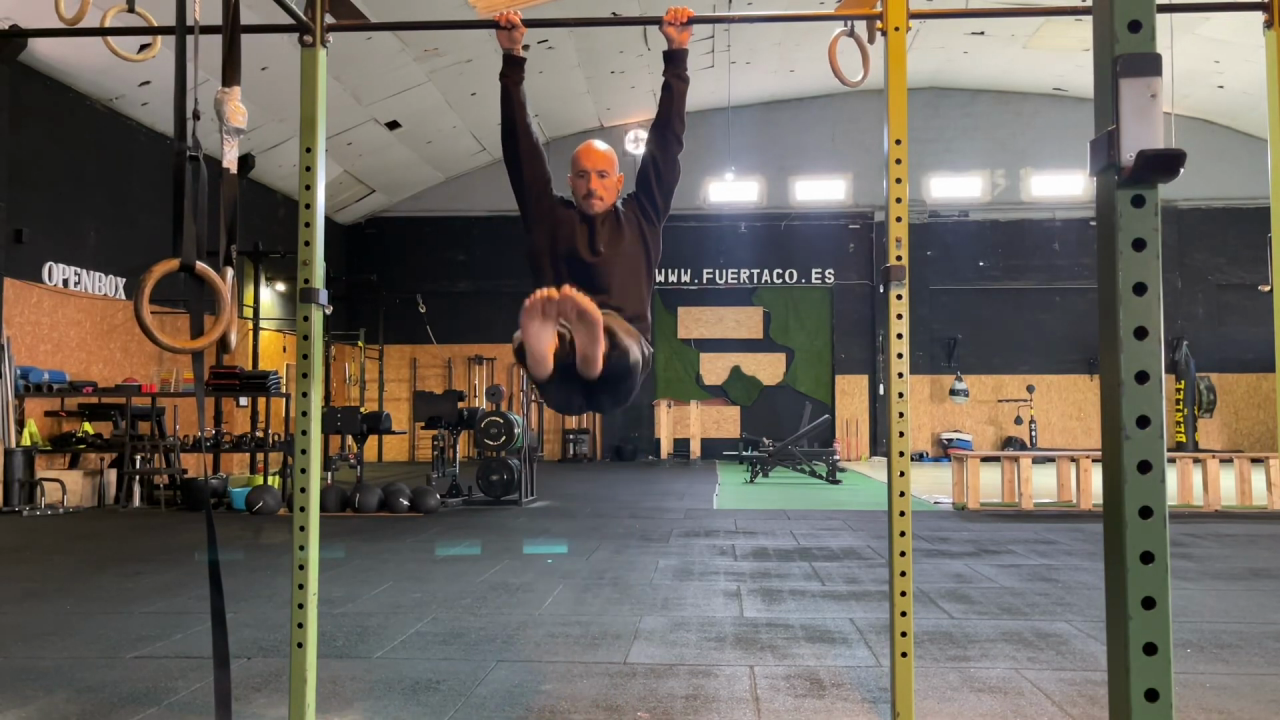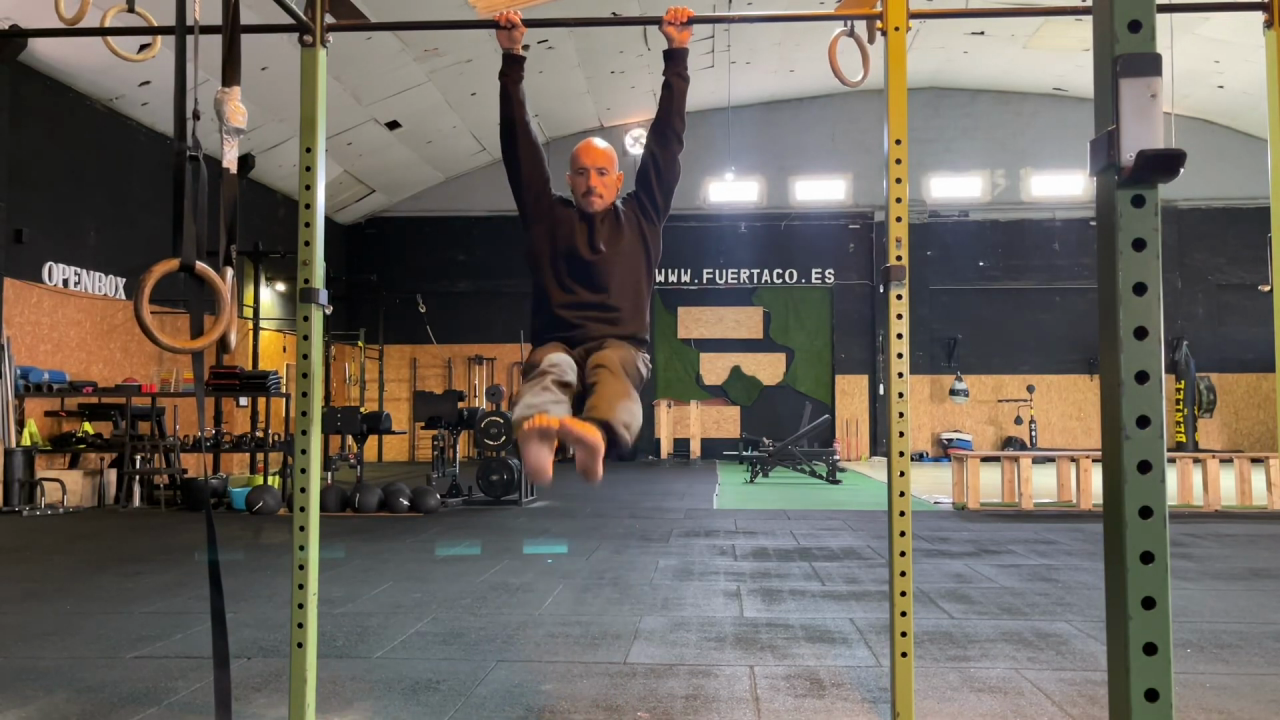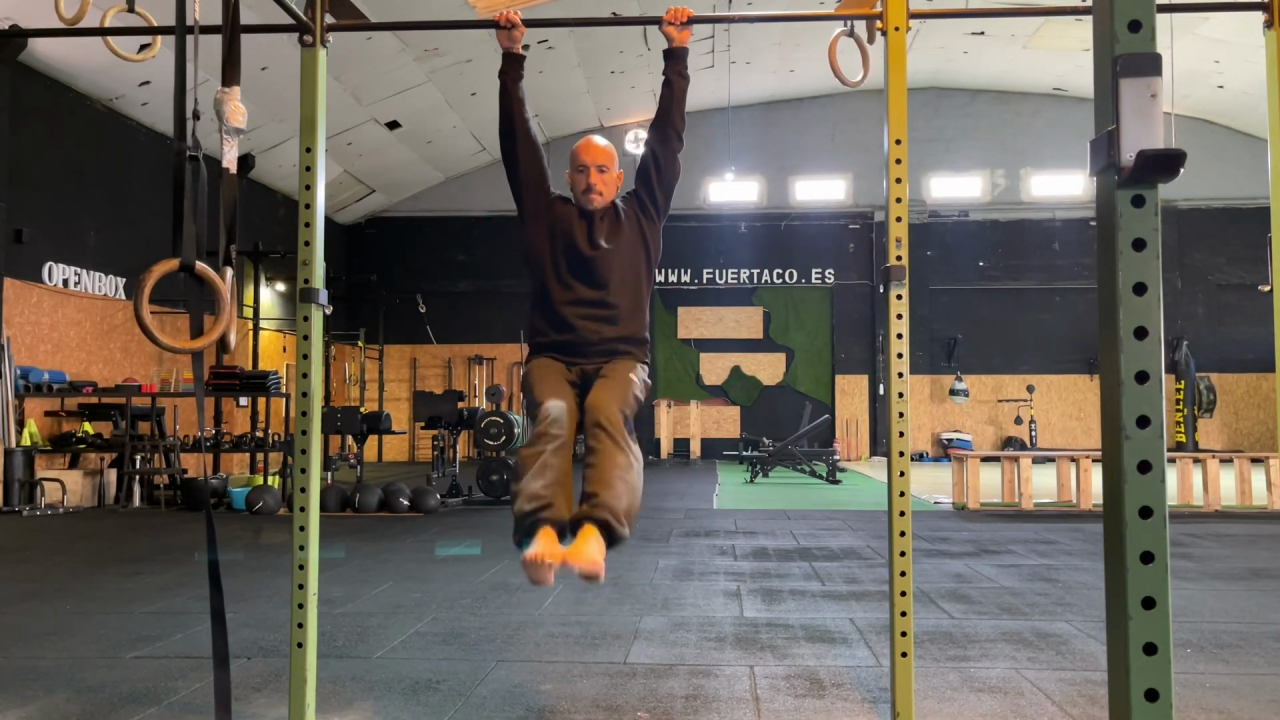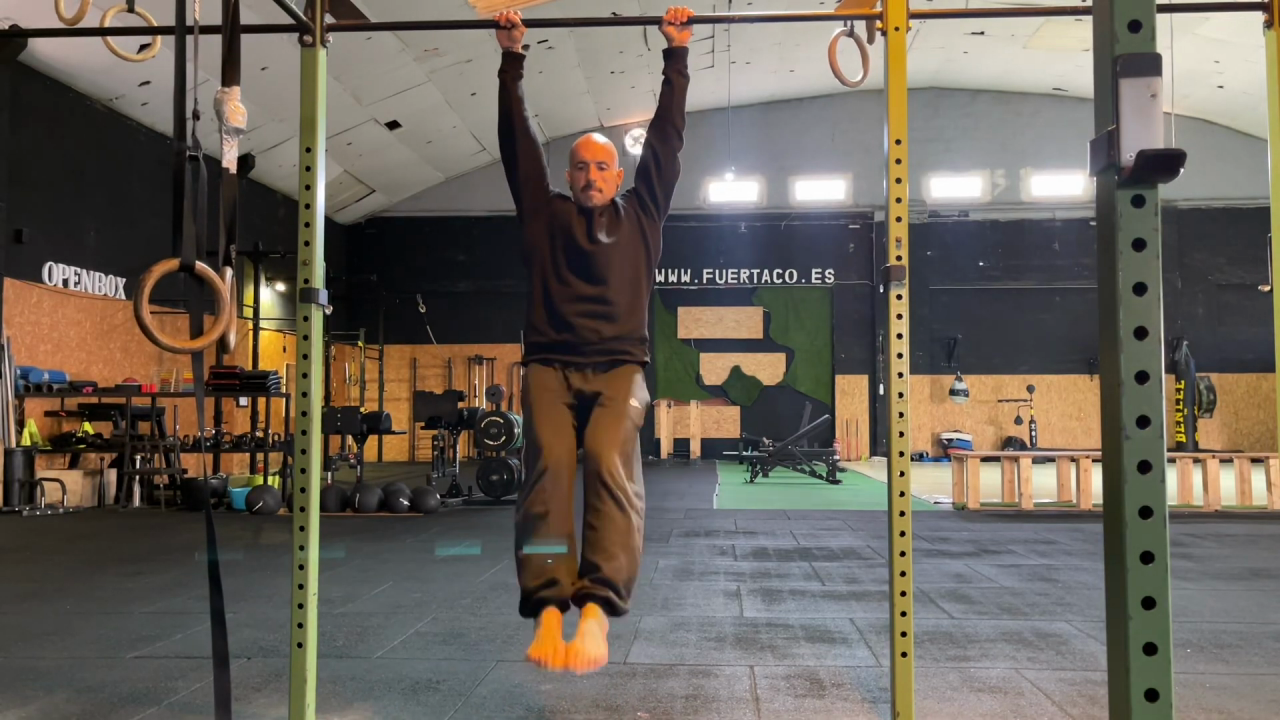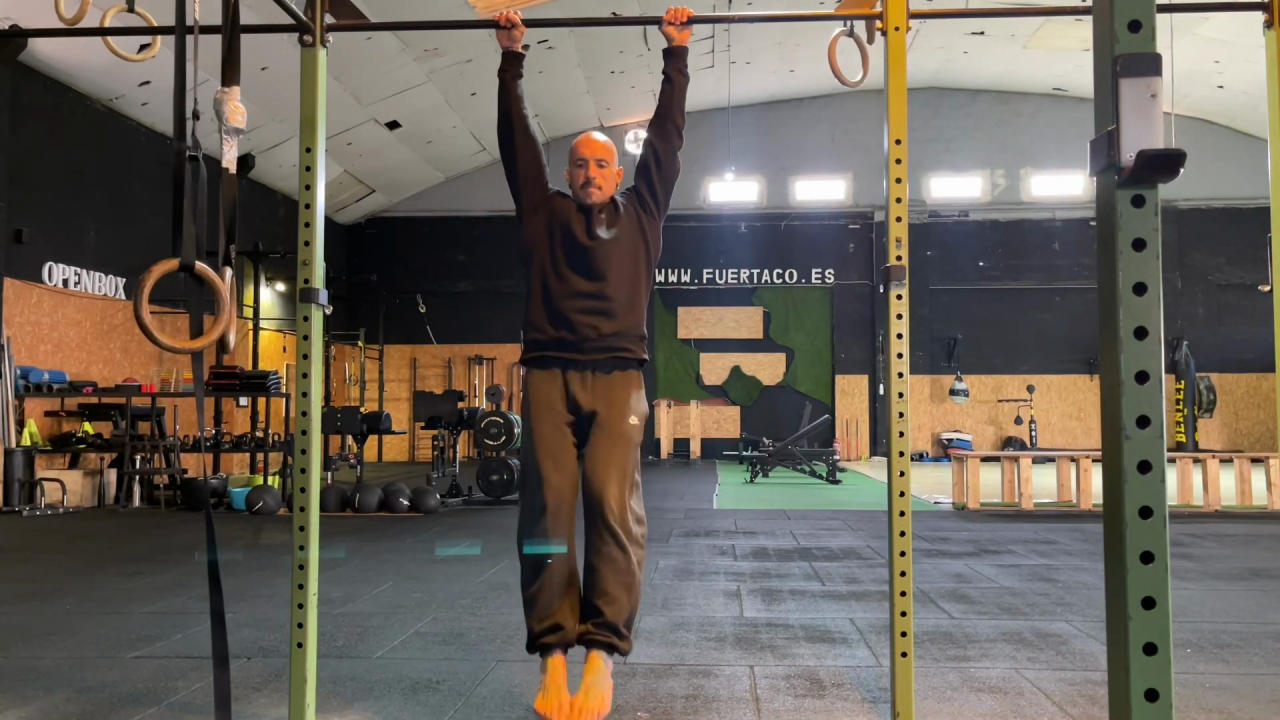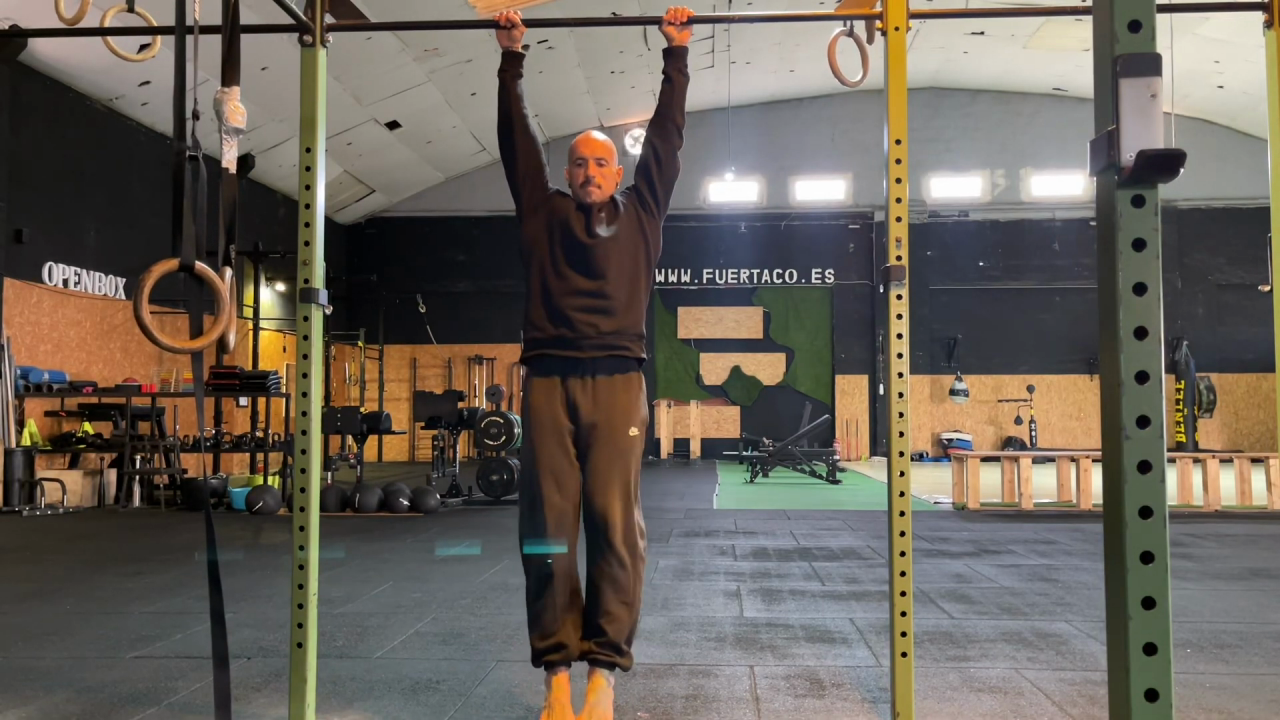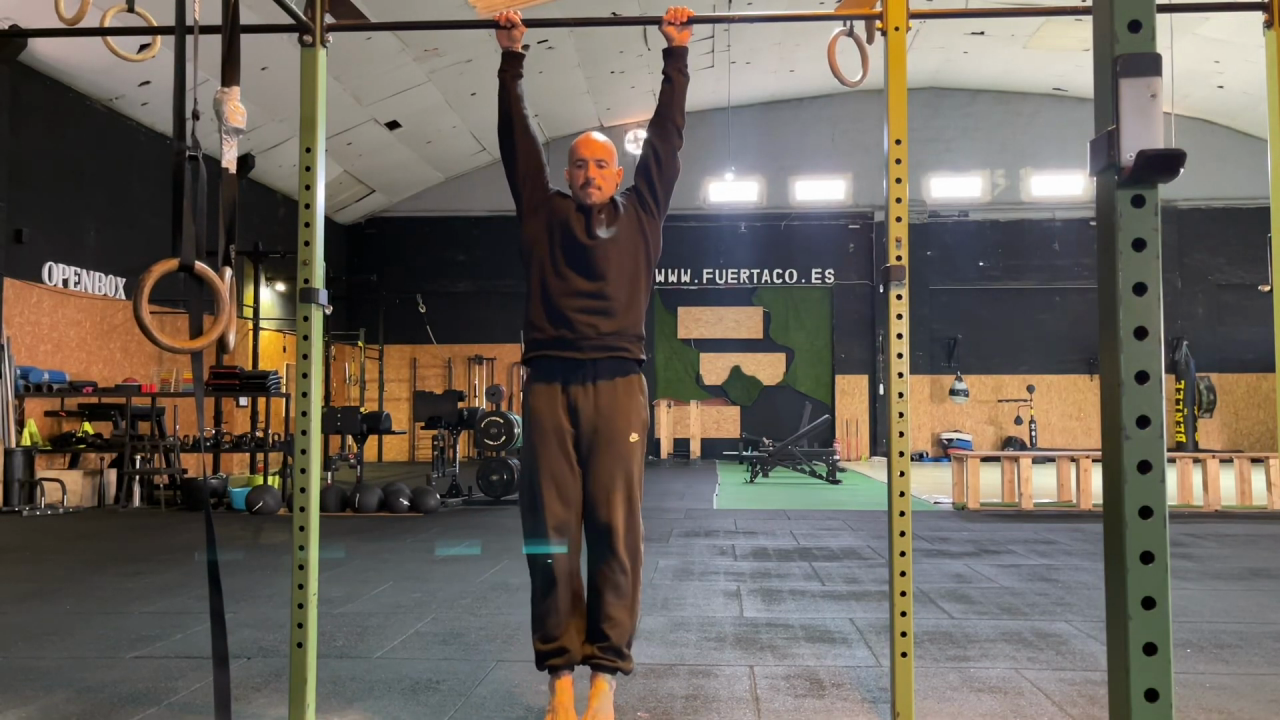
dt=0.1s
person 1, frame 1
left shoulder: (641, 214)
right shoulder: (549, 213)
left elbow: (668, 136)
right elbow: (518, 138)
left wrist: (676, 55)
right wrist: (513, 58)
left hip: (620, 339)
left knee: (614, 336)
right knee: (547, 318)
left ankle: (595, 352)
right ankle: (544, 354)
person 1, frame 2
left shoulder: (640, 217)
right shoulder: (549, 215)
left elbow: (665, 144)
right elbow: (519, 144)
left wrist: (677, 55)
right wrist: (512, 58)
left hip: (620, 350)
right hip: (558, 343)
left knee: (612, 372)
right knee: (551, 373)
left ankle: (593, 433)
right ankle: (540, 427)
person 1, frame 3
left shoulder: (640, 214)
right shoulder: (546, 211)
left elbow: (666, 138)
right elbow: (516, 140)
left wrist: (677, 60)
right wrist: (511, 59)
left hip: (619, 357)
right hip: (553, 357)
left knee: (609, 425)
right knee: (550, 423)
left ankle: (592, 536)
right ankle: (544, 537)
person 1, frame 4
left shoulder: (638, 214)
right shoulder: (548, 212)
left elbow: (664, 143)
right elbow: (518, 143)
left wrist: (676, 55)
right wrist: (511, 56)
left hip: (618, 370)
right hip: (551, 370)
left knee: (612, 468)
right knee: (549, 470)
left ankle: (594, 612)
right ankle: (548, 614)
person 1, frame 5
left shoulder: (640, 211)
right shoulder: (545, 212)
left elbow: (667, 138)
right elbow: (516, 141)
right wrist: (511, 60)
left hip: (617, 377)
right hip: (549, 375)
left knee: (614, 505)
right knee: (547, 512)
left ankle: (601, 656)
right ankle: (553, 659)
person 1, frame 6
left shoulder: (640, 211)
right shoulder: (544, 211)
left elbow: (666, 136)
right elbow: (515, 137)
right wrist: (511, 57)
left hip: (618, 381)
right hip: (549, 380)
left knee: (616, 521)
right knee: (548, 524)
person 1, frame 7
left shoulder: (640, 211)
right shoulder: (544, 211)
left elbow: (666, 137)
right elbow: (515, 138)
right wrist: (511, 57)
left hip: (618, 384)
right hip: (551, 383)
left knee: (616, 531)
right knee: (551, 533)
